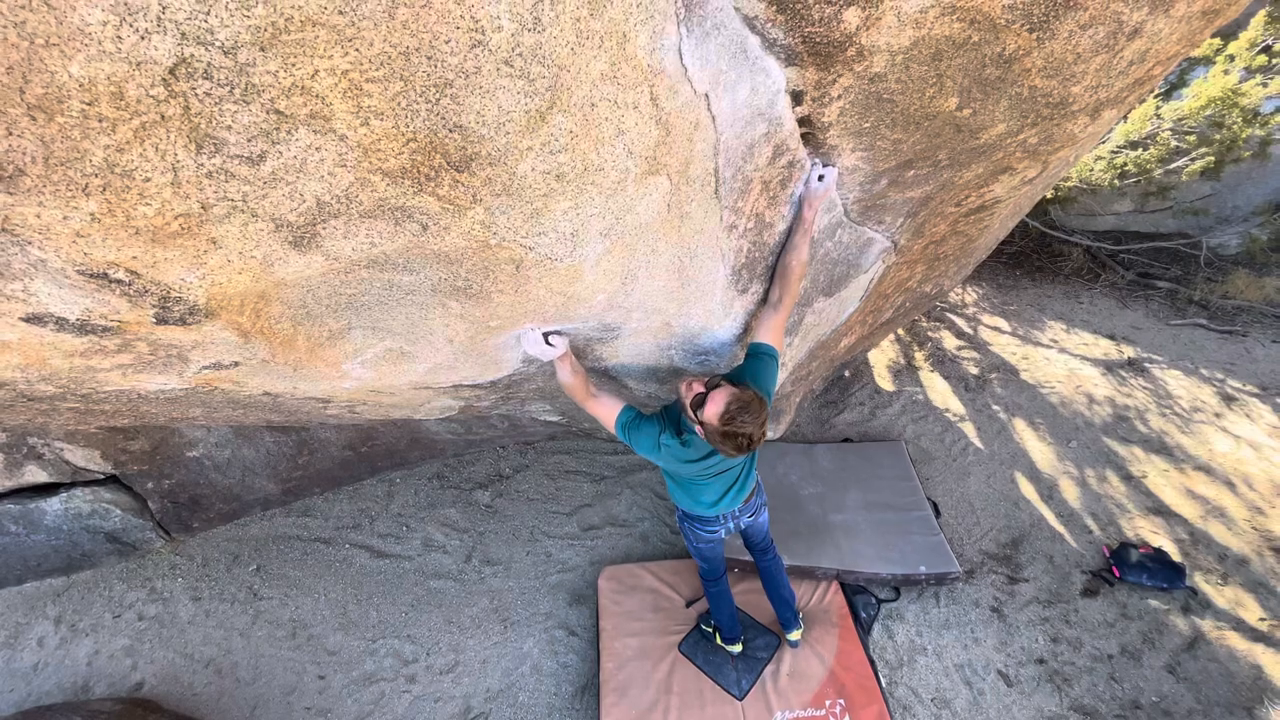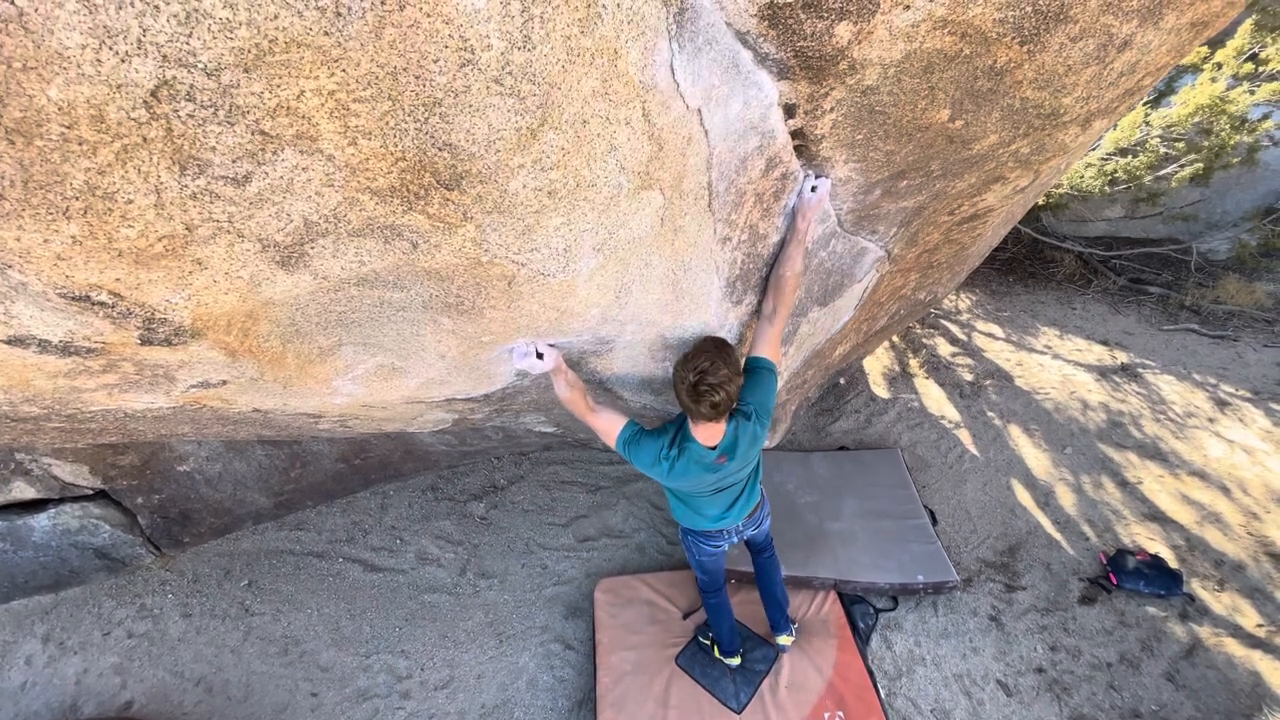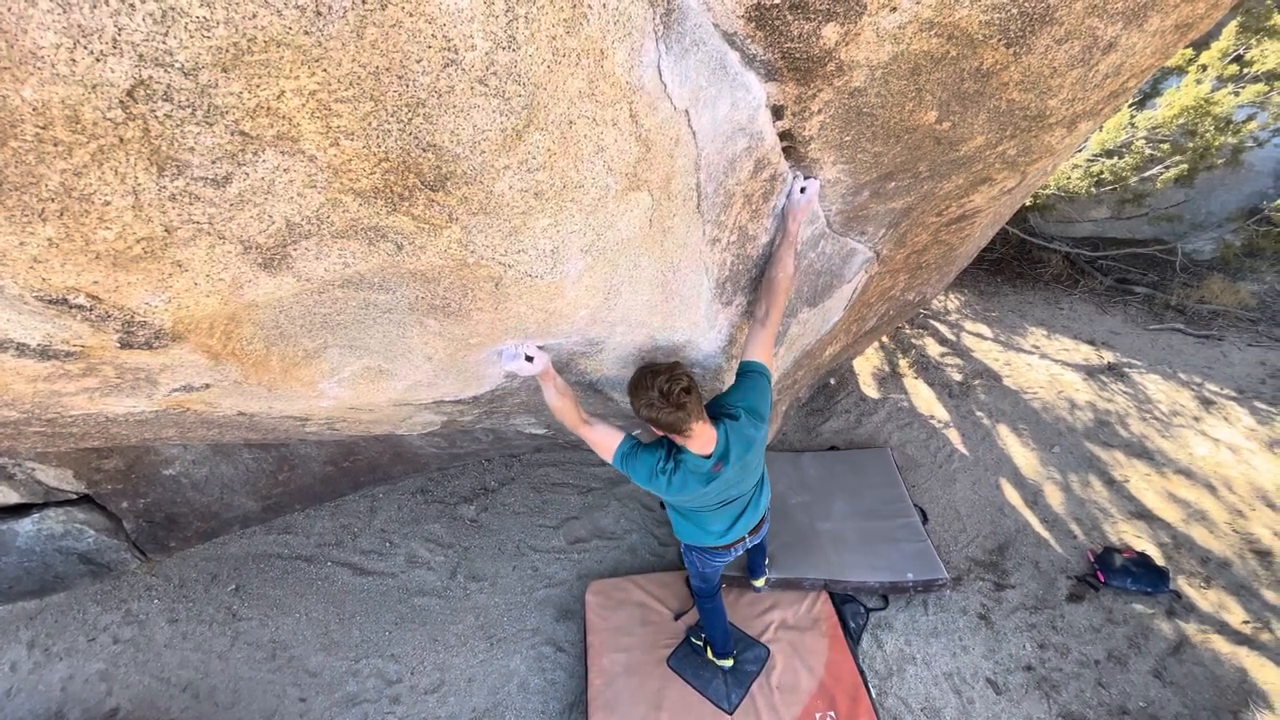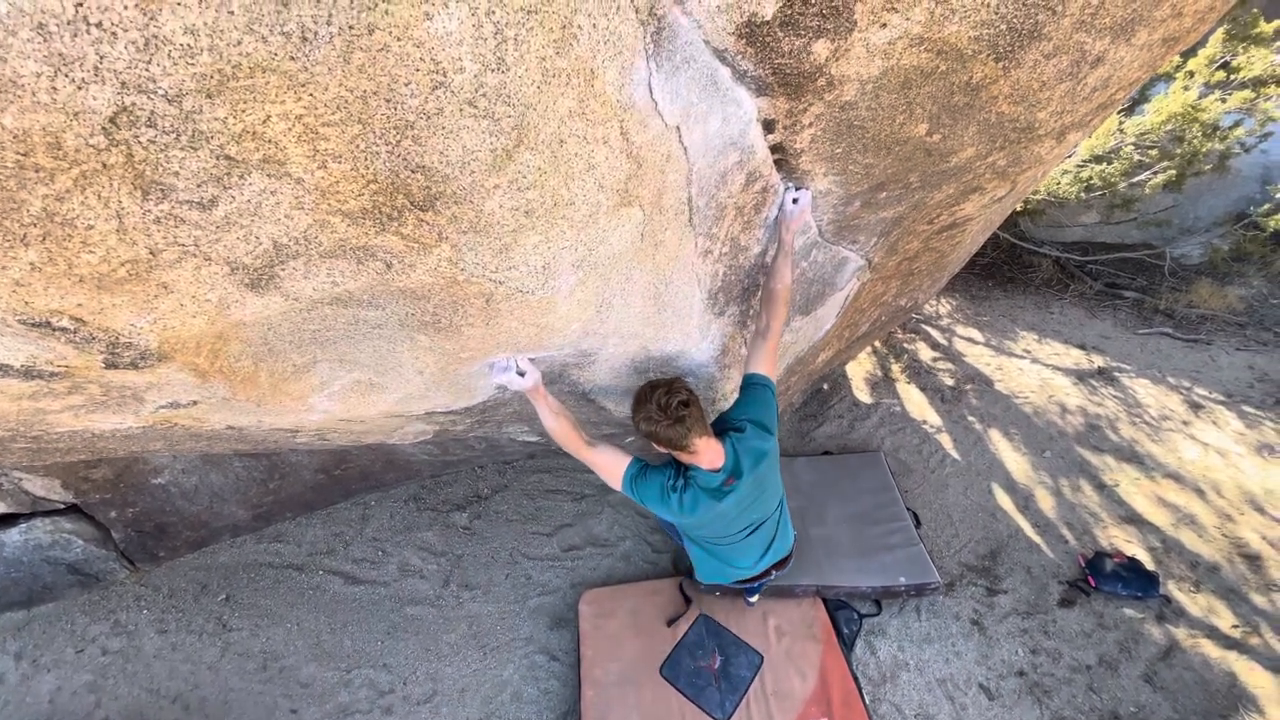
dt=1s
person 1, frame 1
left shoulder: (660, 442)
right shoulder: (755, 389)
left elbow: (589, 396)
right elbow: (779, 302)
left wrist: (561, 355)
right wrist: (809, 208)
left hip: (702, 520)
right hip: (749, 501)
left knee: (713, 573)
right knee: (765, 553)
left ankle: (729, 636)
right ankle: (792, 625)
person 1, frame 2
left shoulder: (659, 456)
right shoulder: (755, 416)
left elbow: (589, 410)
right elbow: (774, 313)
left wrist: (556, 368)
right wrist: (802, 220)
left hip: (704, 533)
right hip: (751, 513)
left knee: (712, 584)
right knee: (764, 552)
left ankle: (728, 647)
right ankle: (782, 629)
person 1, frame 3
left shoulder: (658, 470)
right shoulder: (747, 417)
left elbow: (583, 424)
right elbow: (766, 317)
left wrist: (545, 374)
right wrist: (792, 224)
left hip: (709, 547)
right hip: (757, 524)
left knee: (706, 589)
left ankle: (720, 649)
right ankle: (758, 573)
person 1, frame 4
left shoulder: (669, 492)
right shoulder: (755, 431)
left elbow: (583, 446)
right elbow: (768, 330)
left wrist: (535, 391)
right wrist: (786, 236)
left hip: (727, 571)
right hip: (779, 554)
right ankle: (752, 589)
